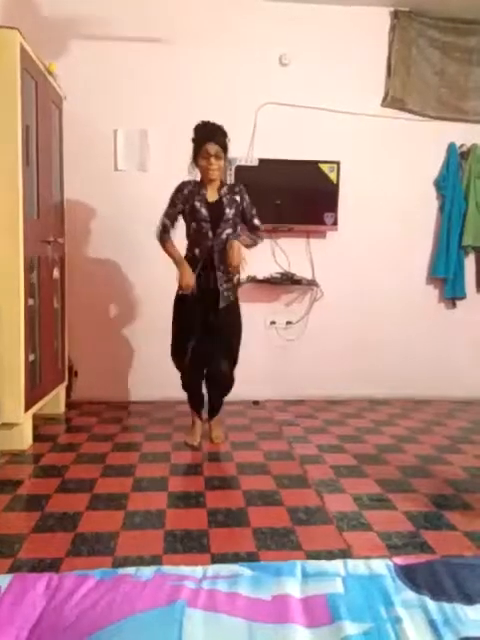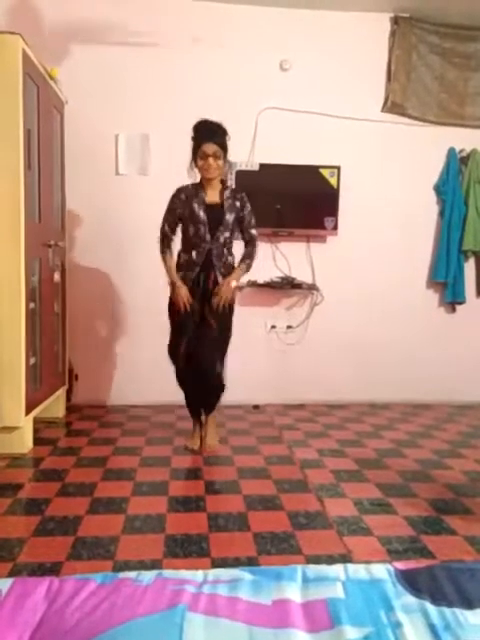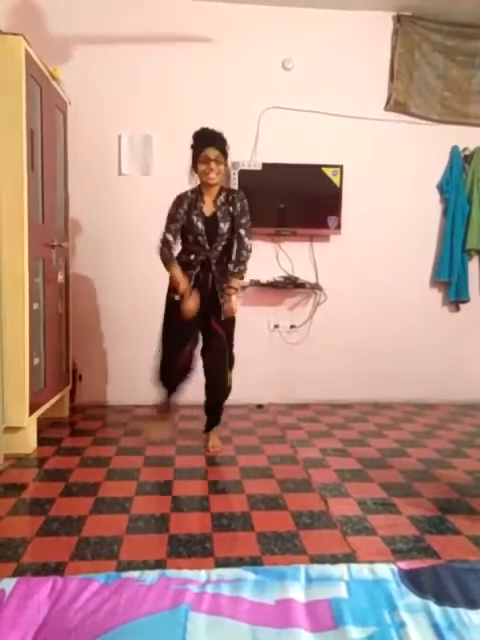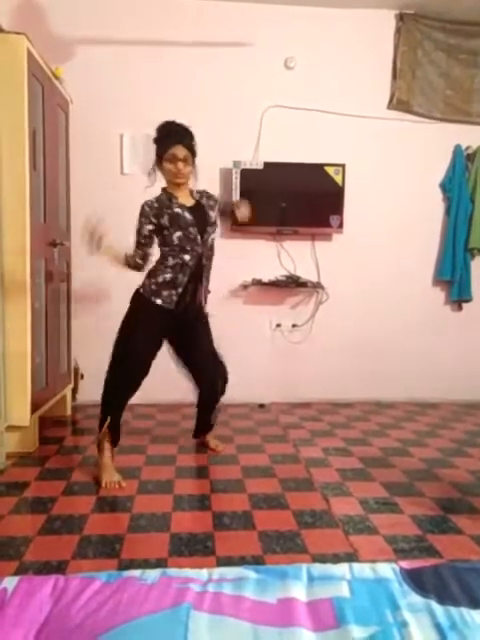
dt=1s
person 1, frame 1
left shoulder: (237, 194)
right shoulder: (185, 191)
left elbow: (256, 230)
right elbow: (163, 232)
left wrist: (242, 243)
right wrist: (180, 264)
left hip: (223, 284)
right hip: (193, 278)
left knee: (223, 357)
right knee: (188, 353)
left ankle: (214, 416)
right ankle: (197, 415)
person 1, frame 2
left shoulder: (238, 199)
right shoulder: (183, 196)
left elbow: (252, 244)
right elbow: (165, 241)
left wrist: (234, 277)
right wrist: (175, 281)
left hip: (219, 284)
right hip: (188, 283)
left knee: (211, 356)
right knee: (184, 356)
left ankle: (210, 420)
right ankle: (196, 423)
person 1, frame 3
left shoulder: (236, 200)
right shoulder: (183, 202)
left elbow: (244, 248)
right elbow: (166, 249)
left wrist: (233, 290)
right wrist: (185, 289)
left hip: (219, 291)
right hip: (185, 289)
left knee: (219, 365)
right knee: (176, 361)
left ankle: (212, 429)
right ankle: (166, 407)
person 1, frame 4
left shoulder: (204, 199)
right shoulder: (155, 208)
right elbow: (139, 260)
left wrist: (238, 209)
right wrist: (106, 250)
left hip: (192, 305)
right hip: (156, 300)
left knee: (213, 375)
right knee: (127, 373)
left ankle: (203, 432)
right ankle: (105, 455)
